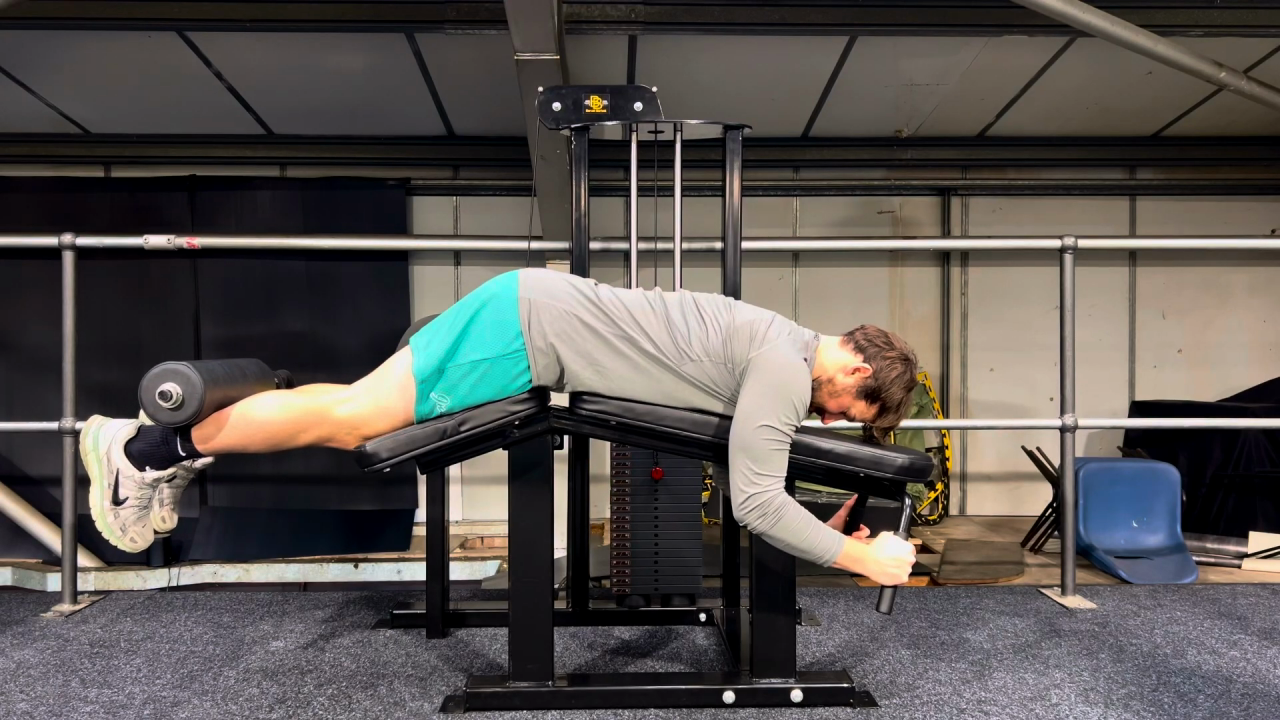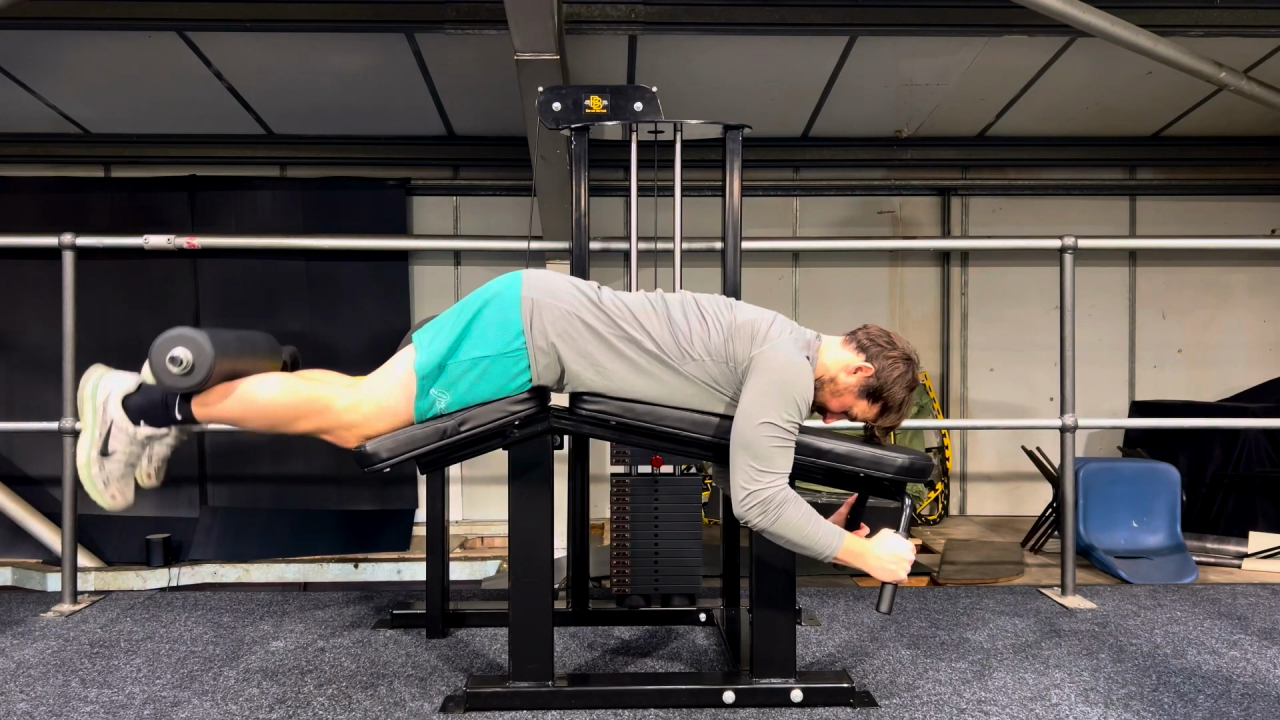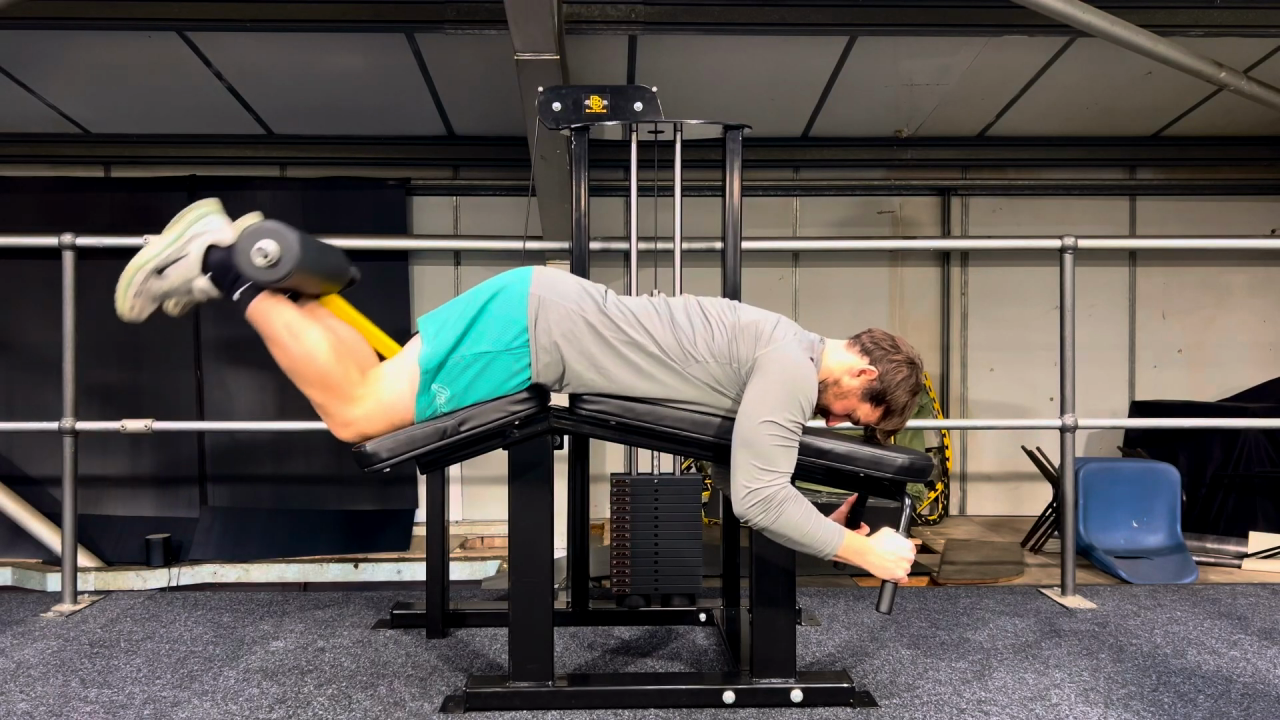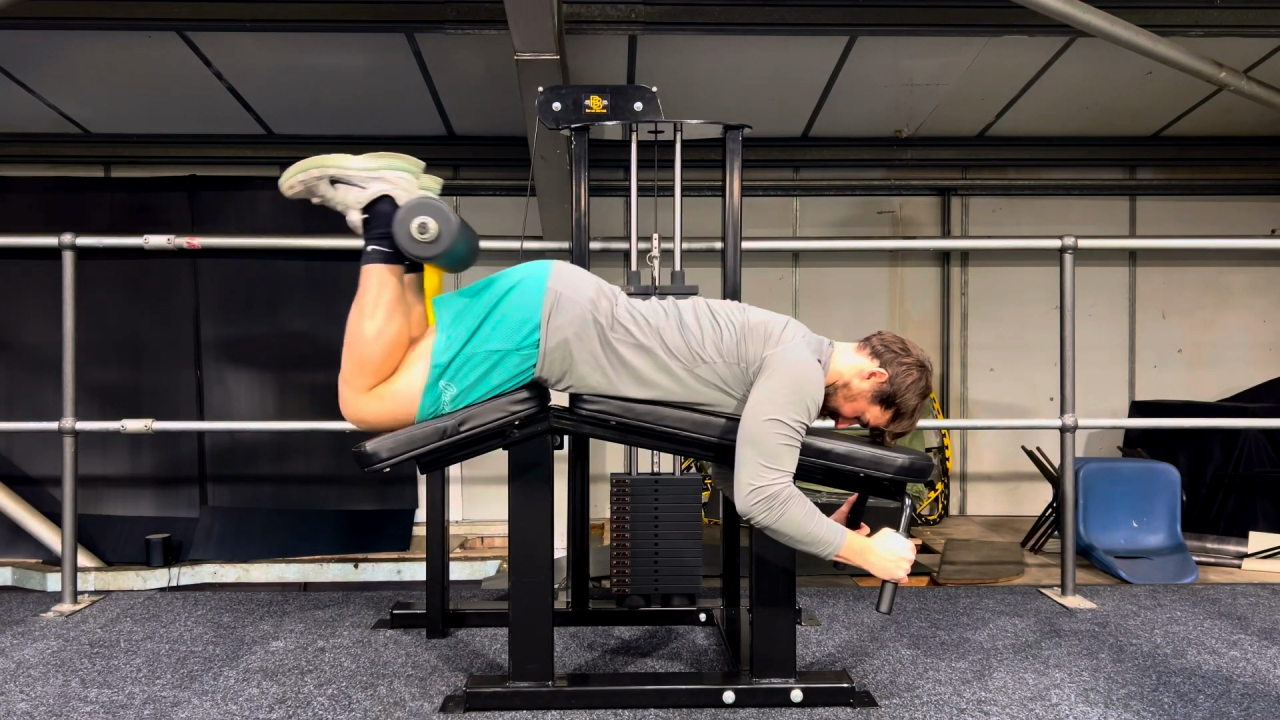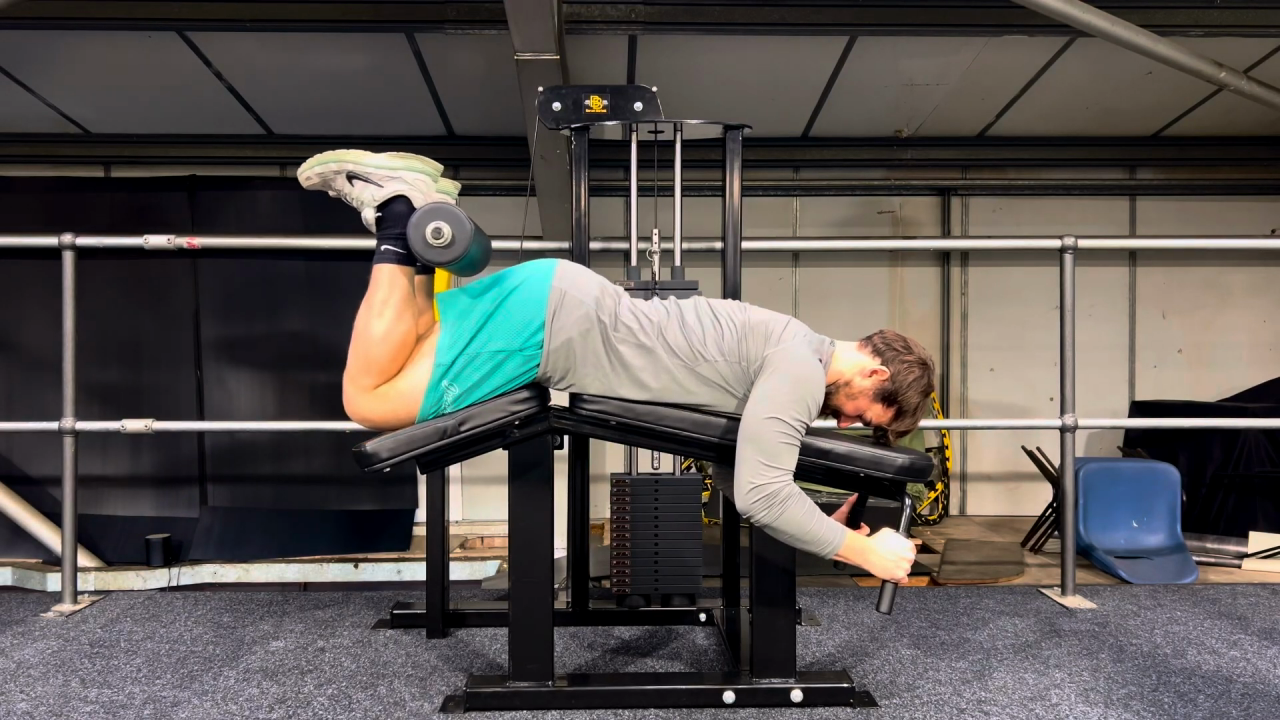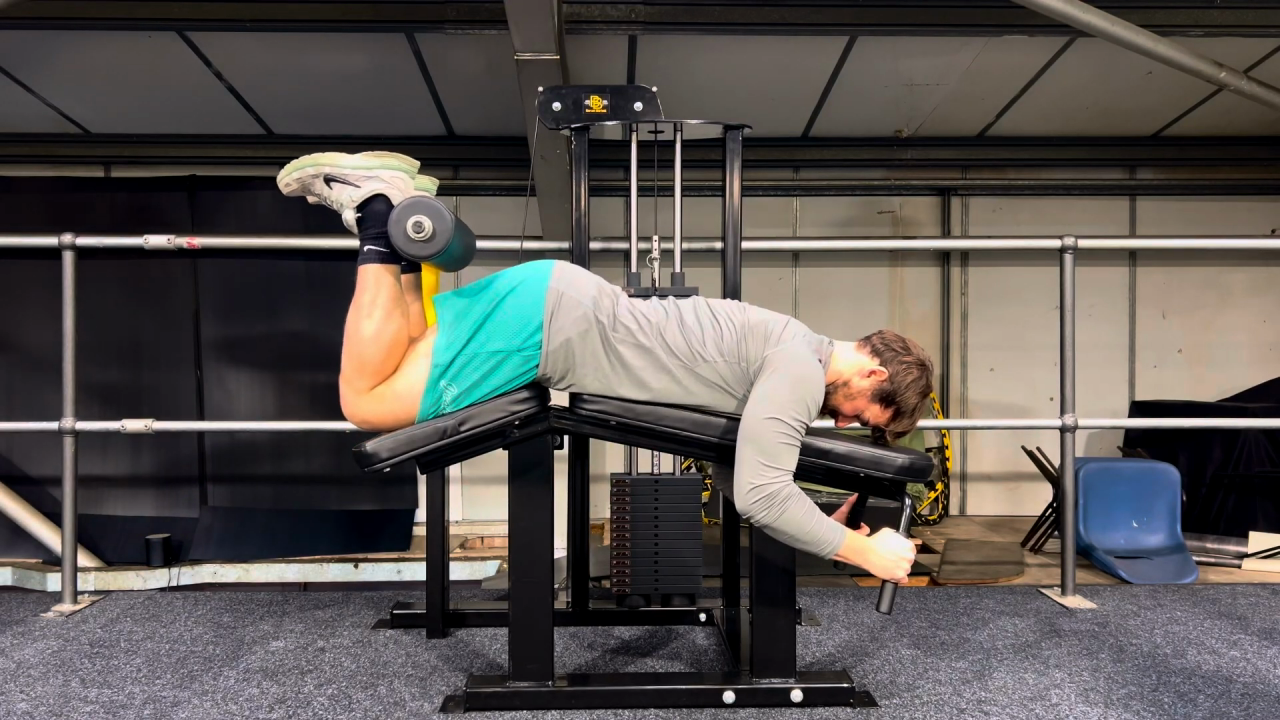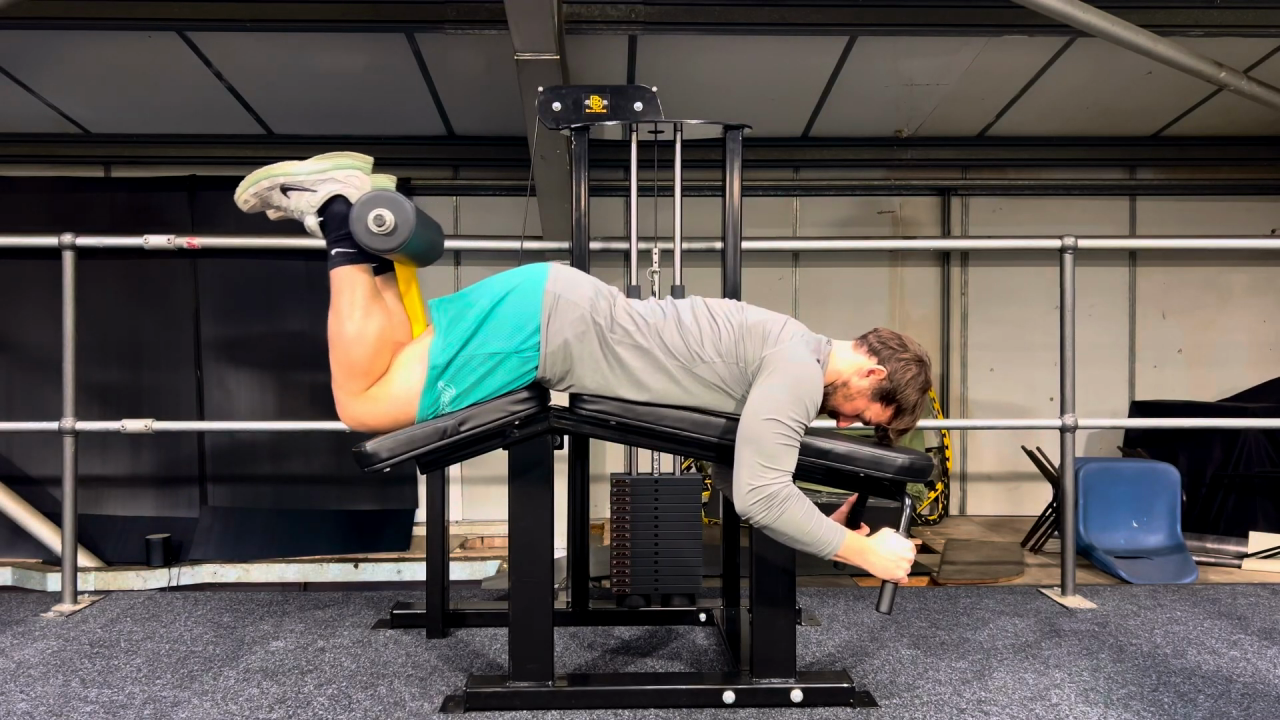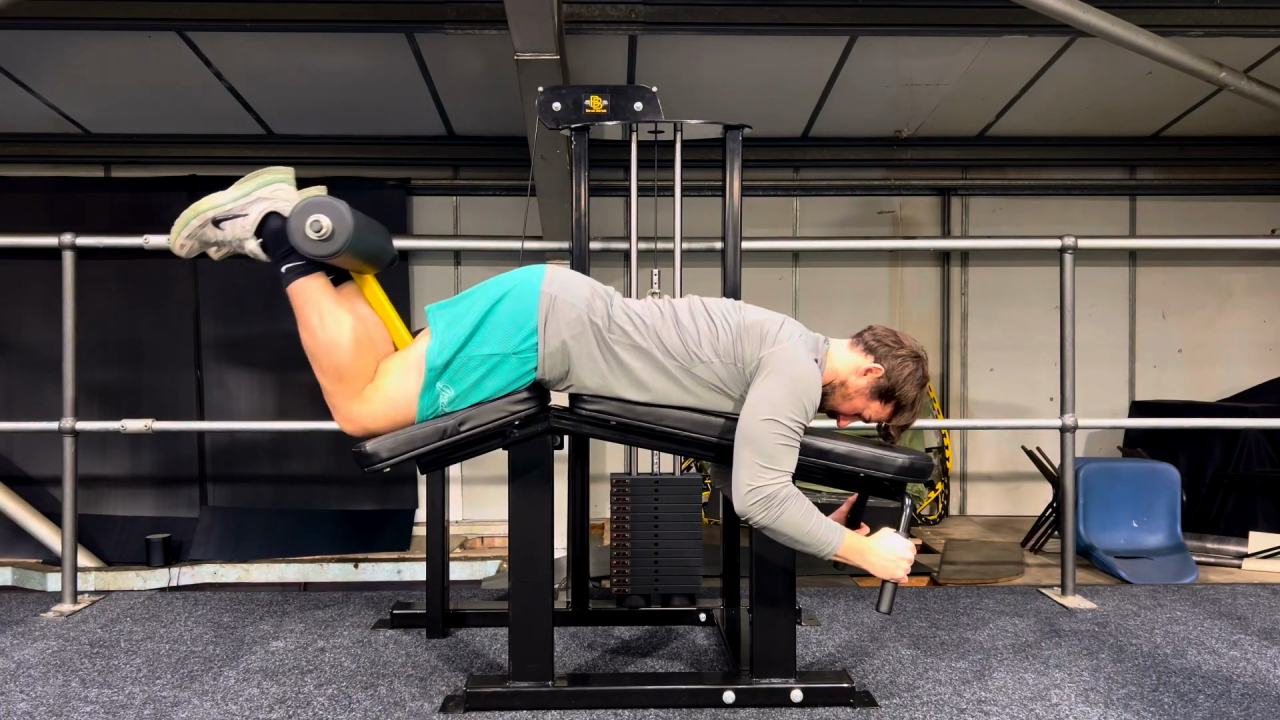
dt=0.4s
person 1, frame 1
left shoulder: (783, 351)
right shoulder: (786, 367)
left elbow: (757, 474)
right elbow: (755, 500)
left wrist: (826, 521)
right wrist: (860, 557)
left hip: (537, 314)
right hip: (529, 327)
left knee: (355, 415)
right knee: (348, 418)
left ankle: (177, 443)
right ankle: (152, 446)
person 1, frame 2
left shoulder: (781, 351)
right shoulder: (789, 367)
left elbow: (753, 471)
right elbow: (756, 499)
left wrist: (826, 519)
right wrist: (861, 552)
left hip: (537, 318)
right hip: (532, 327)
left knee: (355, 408)
right knee: (350, 418)
left ankle: (164, 404)
right ankle: (155, 402)
person 1, frame 3
left shoulder: (778, 357)
right shoulder: (793, 369)
left elbow: (742, 479)
right elbow: (757, 498)
left wrist: (818, 525)
right wrist: (862, 553)
left hip: (541, 310)
right hip: (534, 326)
left knee: (362, 389)
right knee: (353, 410)
right ankle: (229, 265)
person 1, frame 4
left shoulder: (785, 355)
right shoulder: (802, 370)
left elbow: (738, 475)
right elbow: (759, 495)
left wrist: (821, 524)
right wrist: (864, 553)
left hip: (552, 303)
right hip: (543, 320)
left knee: (385, 369)
right knee: (365, 401)
left ankle: (394, 216)
right ankle: (385, 219)
person 1, frame 5
left shoulder: (786, 354)
right shoulder: (801, 368)
left elbow: (737, 471)
right elbow: (760, 493)
left wrist: (824, 526)
right wrist: (863, 551)
left hip: (559, 305)
right hip: (547, 315)
left knee: (388, 375)
right knee: (368, 399)
left ankle: (411, 215)
right ankle: (399, 213)
person 1, frame 6
left shoulder: (786, 353)
right shoulder: (801, 369)
left elbow: (733, 465)
right elbow: (758, 495)
left wrist: (824, 524)
right wrist: (864, 551)
left hip: (555, 306)
right hip: (545, 317)
left knee: (391, 376)
right knee: (366, 401)
left ankle: (391, 213)
right ankle: (379, 211)
person 1, frame 7
left shoulder: (785, 354)
right shoulder: (800, 370)
left elbow: (737, 466)
right elbow: (760, 495)
left wrist: (819, 524)
right wrist: (863, 551)
left hip: (554, 306)
right hip: (543, 319)
left knee: (381, 382)
right knee: (364, 403)
left ankle: (363, 232)
right ankle: (341, 216)
person 1, frame 8
left shoulder: (782, 354)
right shoulder: (797, 369)
left elbow: (734, 469)
right elbow: (757, 497)
left wrist: (818, 520)
right wrist: (861, 551)
left hip: (548, 310)
right hip: (539, 321)
left knee: (374, 385)
right knee: (362, 405)
left ankle: (304, 240)
right ankle: (278, 234)
